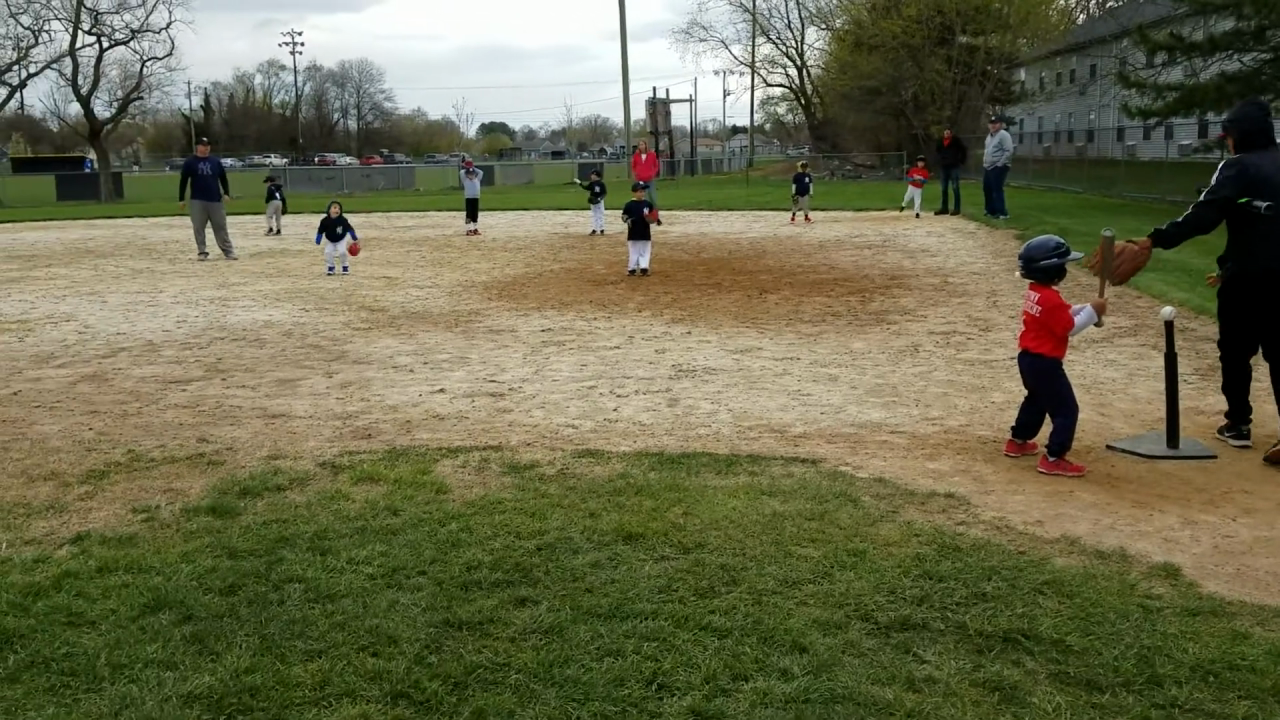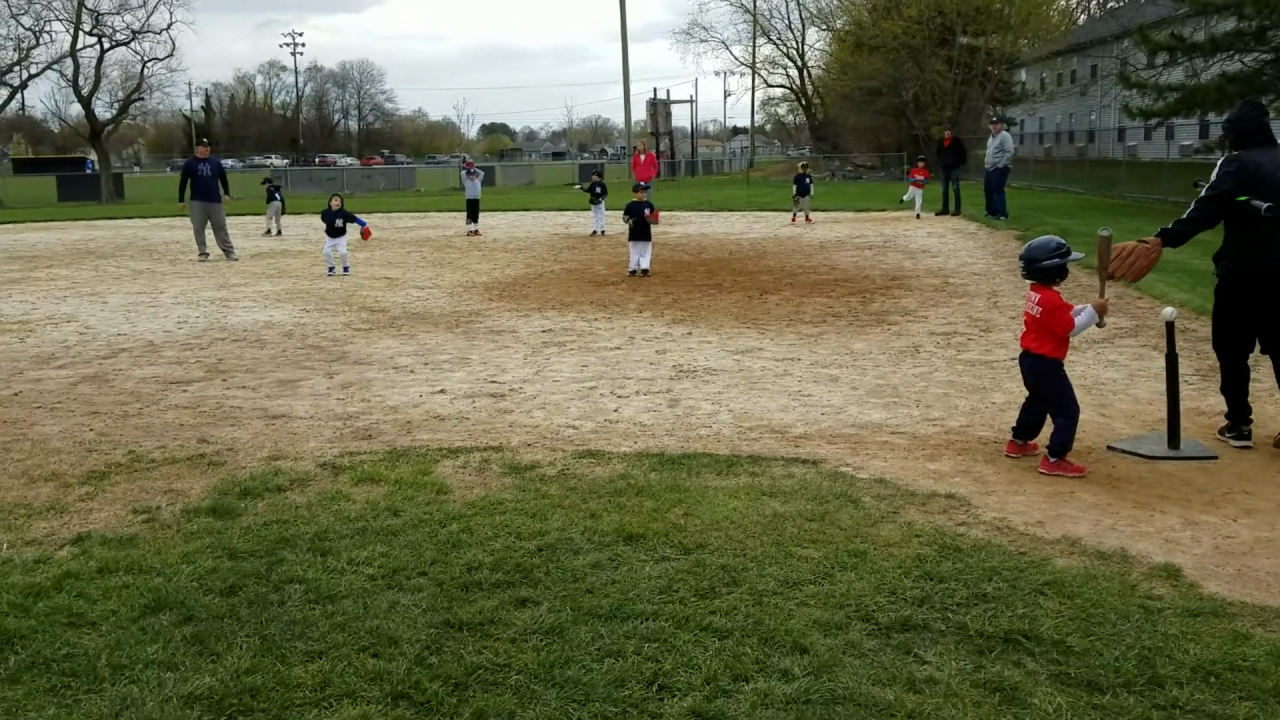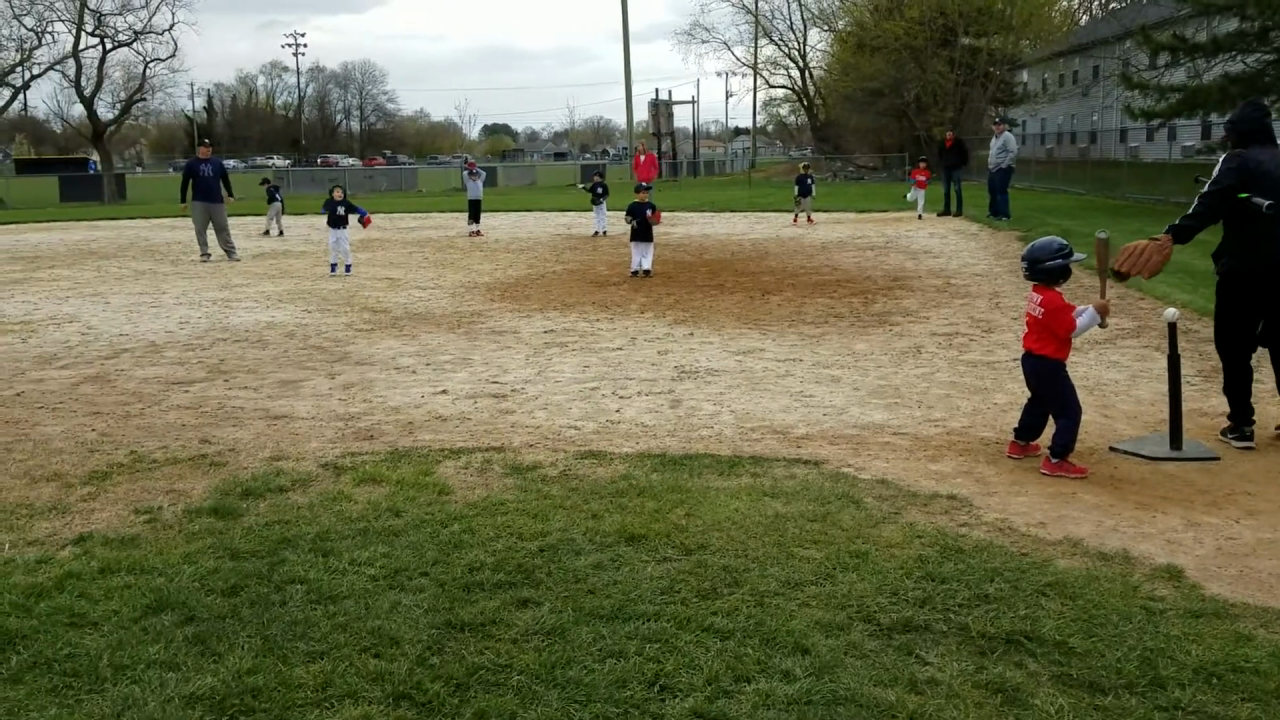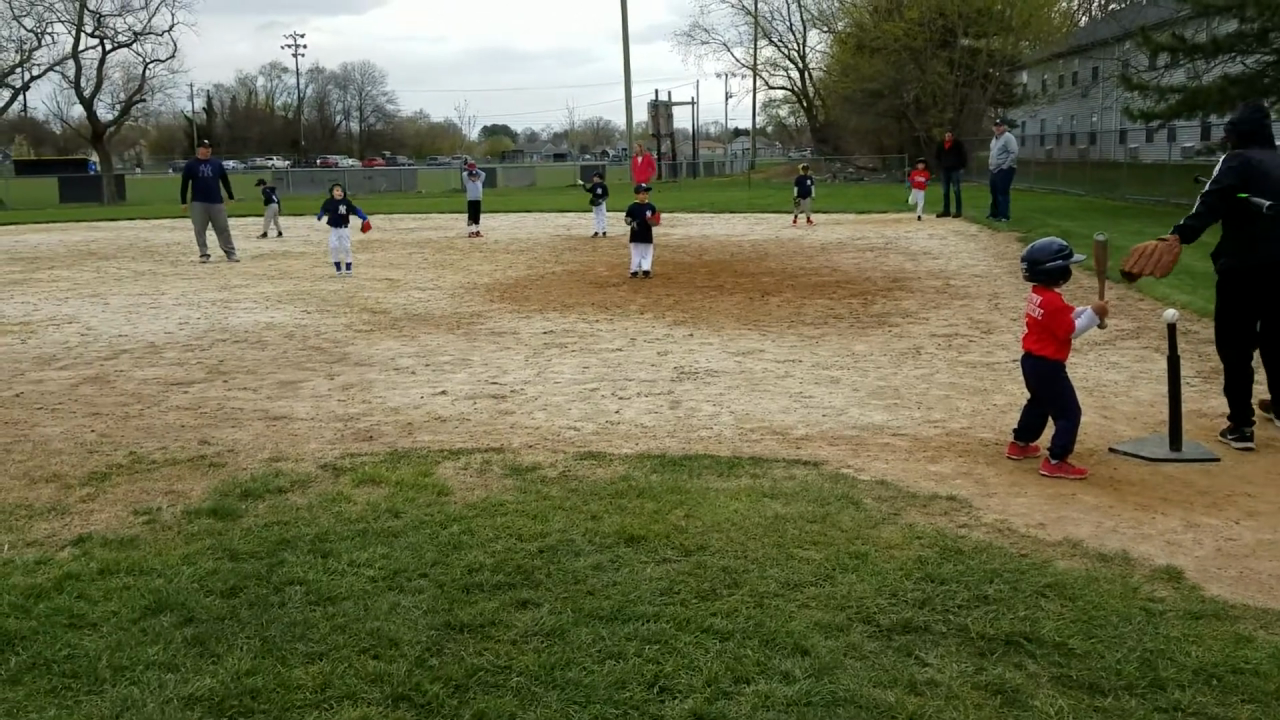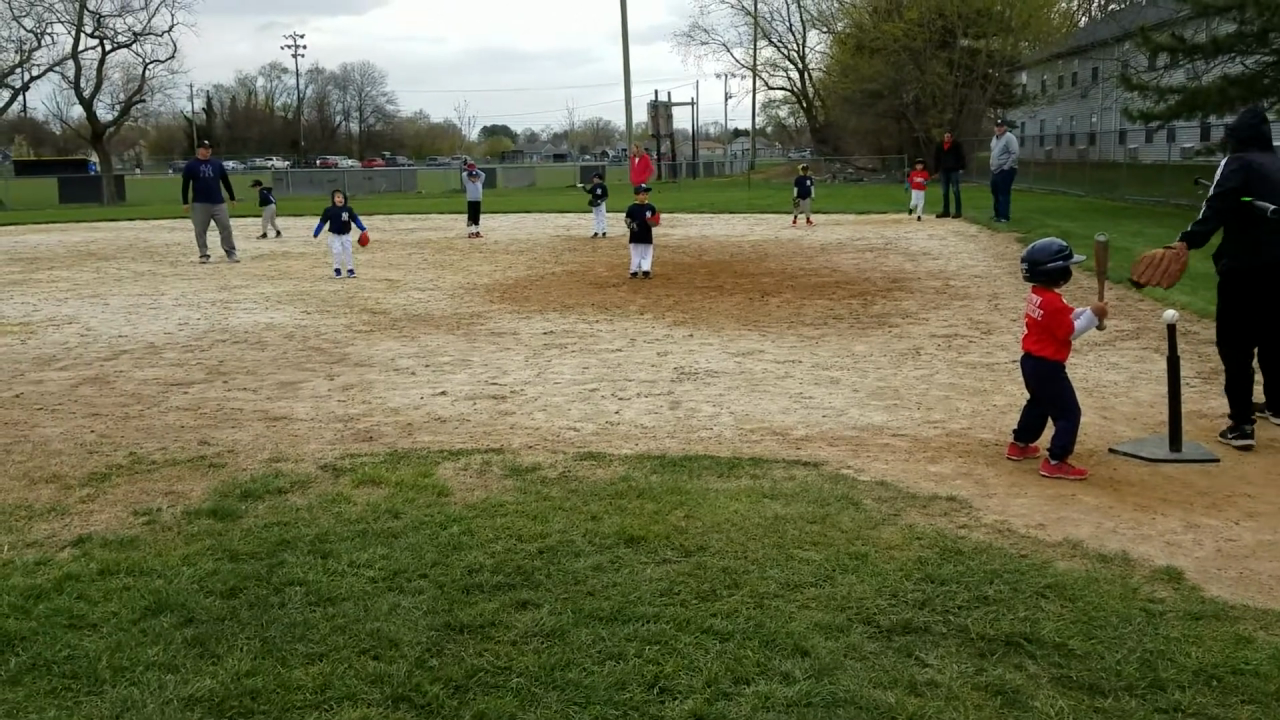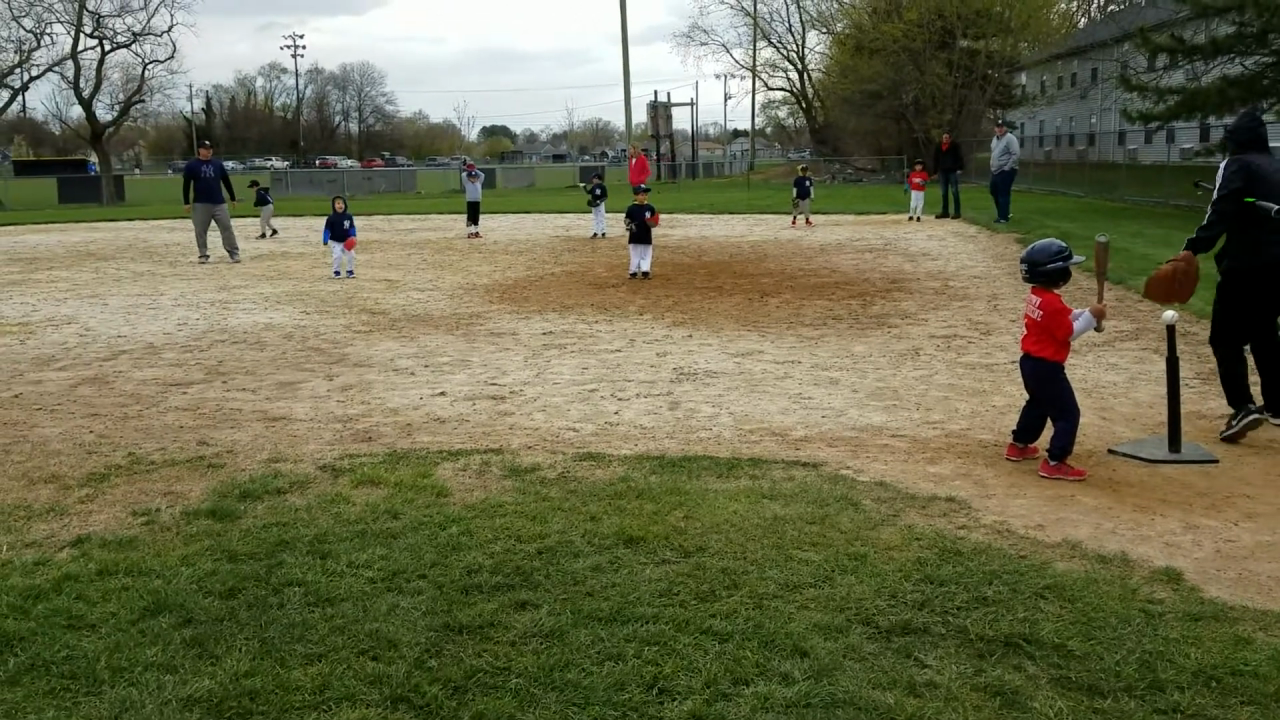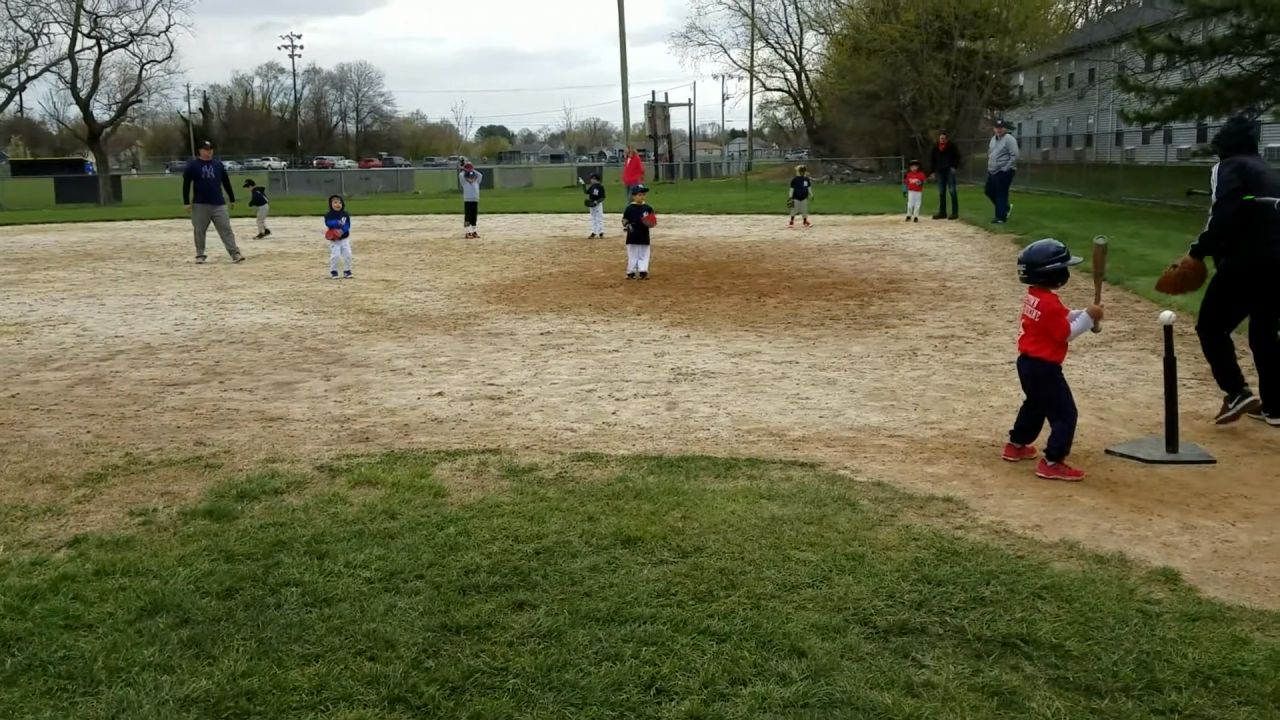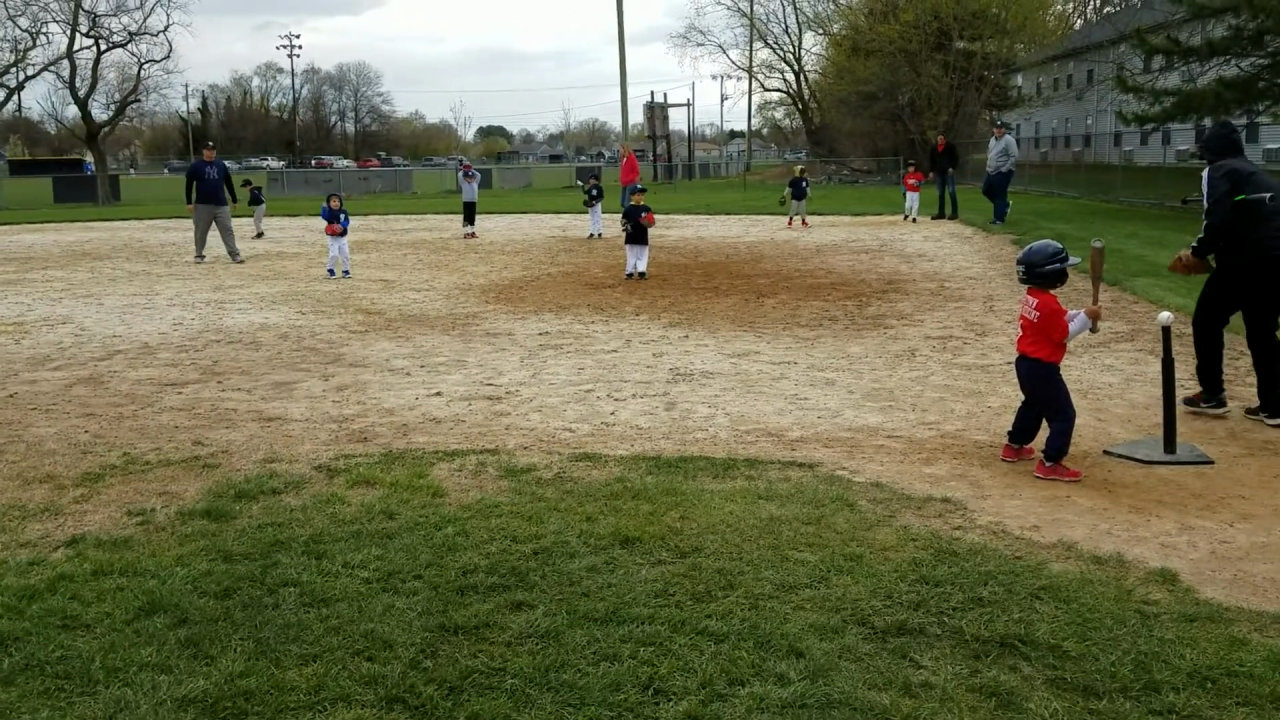
dt=0.1s
person 1, frame 1
left shoulder: (1238, 168)
left elbow: (1204, 214)
left wrist: (1156, 239)
left hip: (1248, 275)
left knee: (1236, 349)
left ankle: (1239, 426)
person 1, frame 2
left shoulder: (1236, 164)
left elbow: (1206, 210)
left wrist: (1164, 238)
left hip: (1245, 272)
left knee: (1232, 347)
left ankle: (1239, 425)
person 1, frame 3
left shoulder: (1238, 161)
left elbow: (1209, 205)
left wrist: (1173, 235)
left hip: (1243, 268)
left knee: (1235, 346)
left ankle: (1242, 426)
person 1, frame 4
left shoulder: (1237, 161)
left elbow: (1212, 203)
left wrist: (1181, 234)
left hip: (1244, 268)
left knee: (1235, 345)
left ankle: (1241, 426)
person 1, frame 5
left shoulder: (1236, 163)
left elbow: (1216, 209)
left wrist: (1188, 241)
left hip: (1245, 267)
left knee: (1234, 344)
left ankle: (1243, 422)
person 1, frame 6
left shoulder: (1236, 165)
left elbow: (1221, 212)
left wrist: (1194, 247)
left hip: (1246, 266)
left knee: (1226, 339)
left ankle: (1243, 408)
person 1, frame 7
left shoulder: (1228, 166)
left elbow: (1224, 214)
left wrist: (1198, 251)
left hip: (1247, 262)
left knee: (1211, 327)
left ankle: (1238, 392)
person 1, frame 8
left shoulder: (1216, 171)
left elbow: (1217, 218)
left wrist: (1198, 252)
right wrist: (1207, 252)
left hip: (1245, 260)
left knee: (1207, 322)
left ankle: (1212, 395)
person 2, frame 1
left shoulder: (1033, 292)
right shoulder: (1050, 298)
left elbow: (1064, 313)
right elbow: (1069, 328)
left wrist: (1087, 308)
right wrist: (1092, 311)
left hip: (1028, 358)
right hip: (1045, 363)
left knee: (1036, 400)
right knee: (1066, 409)
left ankle: (1017, 441)
right ankle: (1053, 459)
person 2, frame 2
left shoulder: (1035, 292)
right shoulder: (1051, 299)
left elbow: (1066, 313)
right elbow: (1069, 328)
left wrist: (1088, 309)
right wrist: (1093, 311)
left hip: (1029, 359)
right hip: (1046, 363)
left knee: (1037, 401)
right knee: (1067, 410)
left ankle: (1018, 441)
right ankle: (1054, 459)
person 2, frame 3
left shoulder: (1037, 293)
right shoulder: (1053, 299)
left elbow: (1068, 314)
right elbow: (1071, 329)
left wrist: (1091, 309)
right wrist: (1095, 312)
left hip: (1032, 359)
right hip: (1048, 364)
left knee: (1039, 401)
right knee: (1069, 411)
left ankle: (1020, 442)
right ankle: (1056, 460)
person 2, frame 4
left shoulder: (1037, 294)
right shoulder: (1052, 301)
left elbow: (1067, 315)
right elbow: (1070, 330)
left wrist: (1090, 311)
right wrist: (1093, 313)
left hip: (1031, 360)
right hip: (1048, 365)
left knee: (1039, 402)
right knee: (1068, 412)
left ankle: (1020, 443)
right ankle: (1056, 461)
person 2, frame 5
left shoulder: (1036, 295)
right shoulder: (1052, 301)
left elbow: (1067, 316)
right elbow: (1070, 332)
left wrist: (1090, 311)
right wrist: (1093, 314)
left hip: (1031, 361)
right hip: (1047, 366)
left knee: (1038, 403)
right knee: (1068, 413)
left ankle: (1020, 444)
right ankle: (1055, 462)
person 2, frame 6
left shoulder: (1036, 295)
right shoulder: (1051, 302)
left elbow: (1065, 317)
right elbow: (1069, 333)
left wrist: (1088, 313)
right wrist: (1091, 316)
left hip: (1030, 361)
right hip: (1047, 367)
left knee: (1038, 404)
right knee: (1067, 413)
left ankle: (1019, 445)
right ankle: (1054, 463)
person 2, frame 7
left shoulder: (1033, 295)
right shoulder: (1049, 302)
left elbow: (1062, 318)
right elbow: (1066, 334)
left wrist: (1085, 313)
right wrist: (1089, 317)
left hip: (1027, 362)
right hip: (1044, 367)
left knee: (1035, 404)
right knee: (1065, 413)
left ankle: (1016, 445)
right ankle: (1052, 463)
person 2, frame 8
left shoulder: (1031, 296)
right shoulder: (1048, 303)
left elbow: (1060, 319)
right elbow: (1064, 334)
left wrist: (1082, 314)
right wrist: (1087, 317)
left hip: (1025, 362)
right hip: (1042, 368)
left knee: (1033, 405)
right knee: (1063, 414)
left ankle: (1014, 446)
right ankle: (1050, 464)
